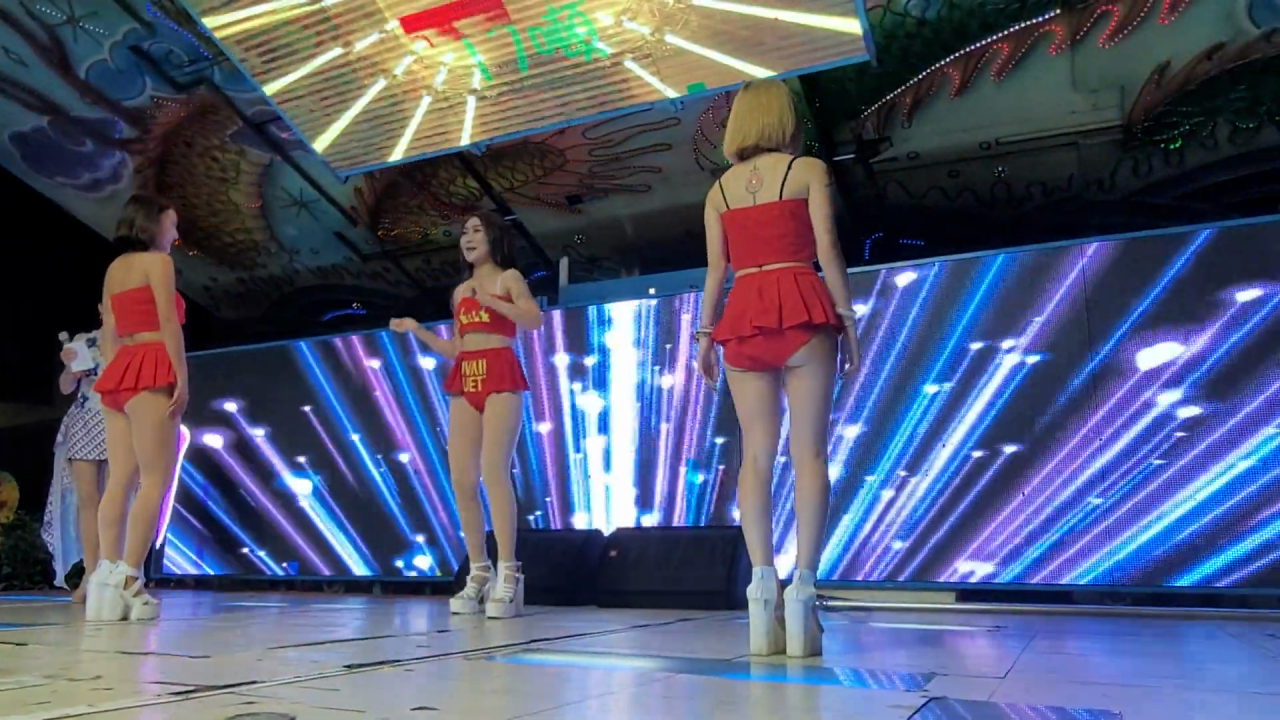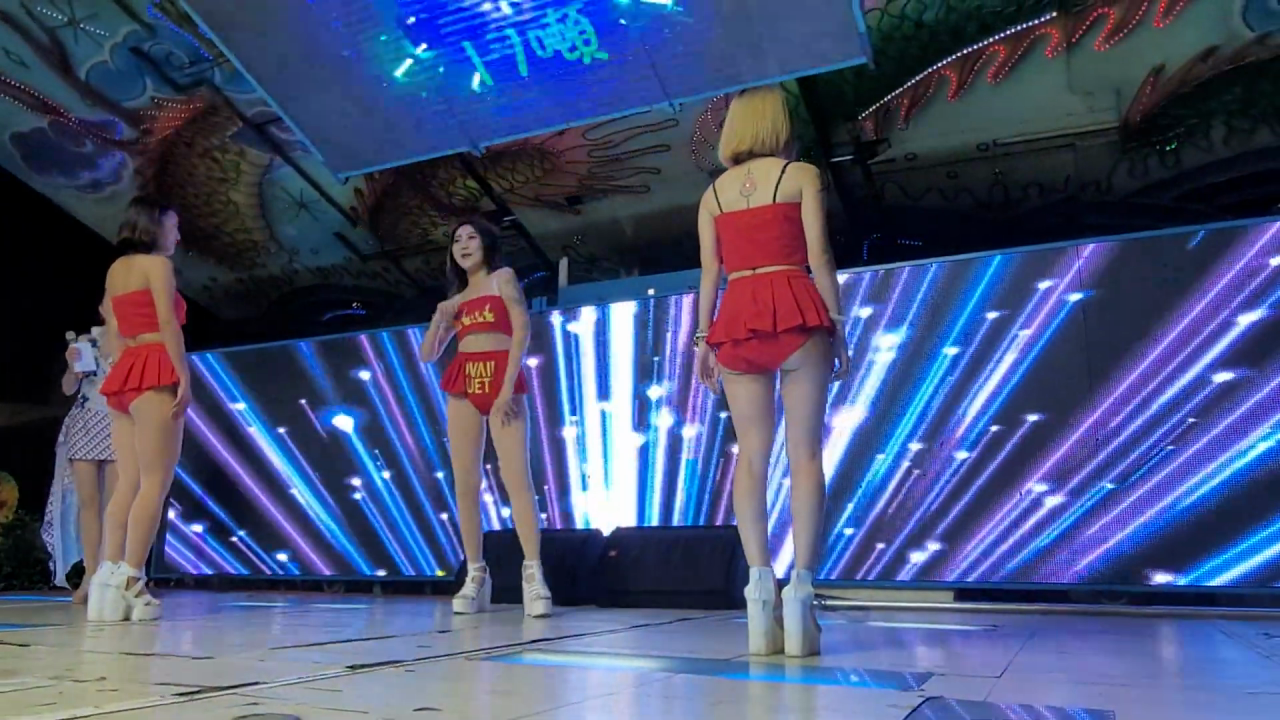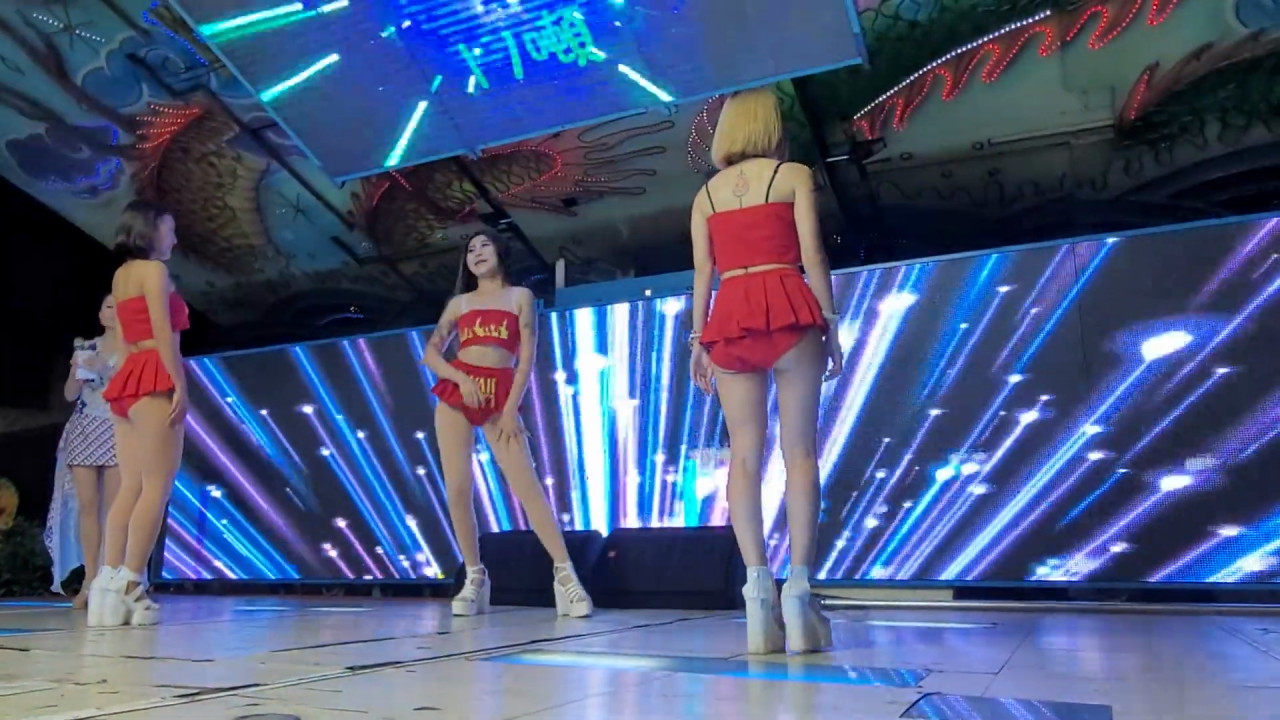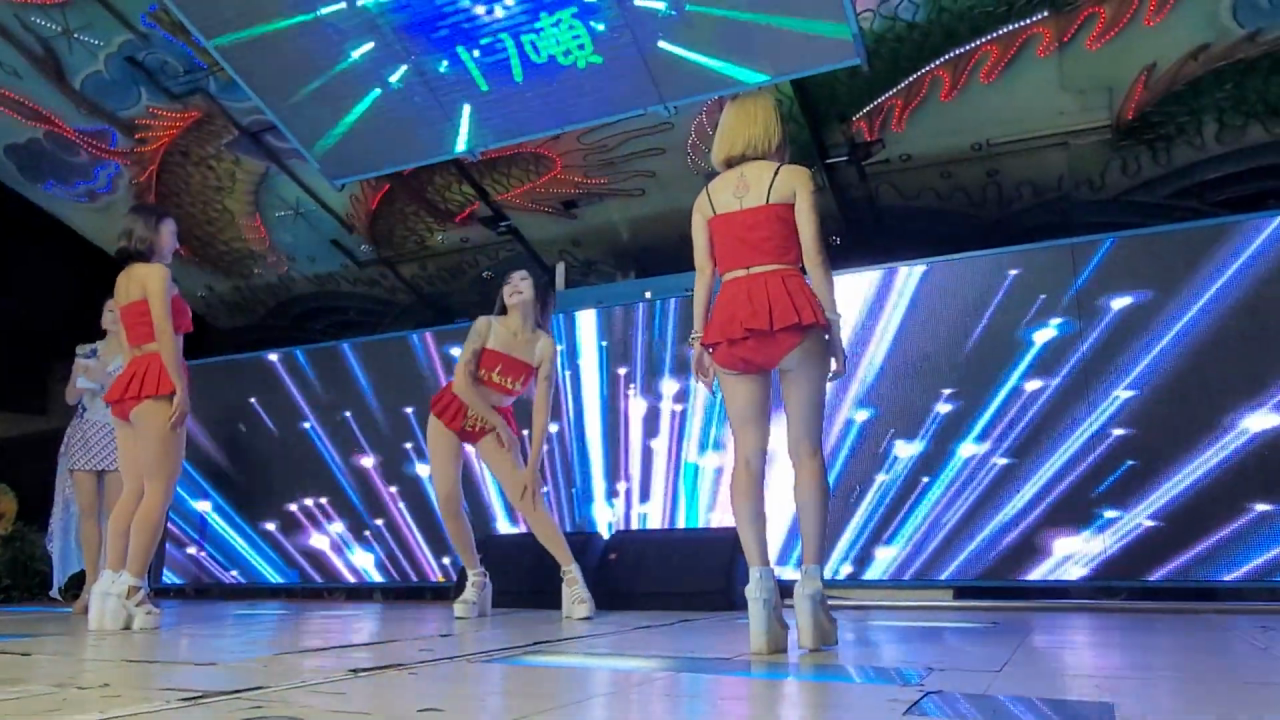
dt=0.3s
person 1, frame 1
left shoulder: (720, 188)
right shoulder: (809, 170)
left elbow: (715, 268)
right elbow: (828, 252)
left wrist: (705, 334)
right wrist: (847, 319)
left hip: (743, 318)
right hip: (800, 310)
left knee: (756, 455)
right knee: (808, 453)
left ankle: (763, 590)
right ankle: (802, 587)
person 1, frame 2
left shoulder: (713, 192)
right shoulder: (802, 175)
left elbow: (710, 272)
right elbow: (819, 257)
left wrist: (703, 339)
right wrist: (837, 323)
left hip: (737, 320)
right hip: (795, 312)
left knee: (751, 457)
right knee: (803, 454)
left ankle: (761, 590)
right ankle: (800, 586)
person 1, frame 3
left shoulder: (706, 193)
right shoulder: (795, 175)
left elbow: (703, 272)
right elbow: (812, 256)
left wrist: (698, 339)
right wrist: (831, 325)
left hip: (729, 319)
right hip: (786, 312)
left knee: (745, 456)
right knee: (799, 452)
left ankle: (759, 589)
right ankle: (798, 583)
person 1, frame 4
left shoulder: (706, 196)
right shoulder: (795, 177)
left elbow: (703, 273)
right elbow: (813, 257)
left wrist: (699, 339)
right wrist: (833, 324)
left hip: (731, 320)
right hip: (789, 311)
left knee: (748, 455)
right knee: (806, 451)
left ankle: (760, 590)
right ankle: (810, 585)
person 2, frame 1
left shoulder: (114, 268)
right shoulder: (158, 262)
left elbow: (109, 331)
right elbow: (169, 323)
left wrist: (117, 372)
right wrist: (182, 378)
left hip: (118, 376)
right hip: (150, 373)
left knee: (120, 481)
right knee: (155, 480)
left ankle: (108, 576)
right ankle: (126, 582)
person 2, frame 2
left shoulder: (115, 269)
right shoulder: (157, 264)
left elbow: (114, 330)
right elbow: (168, 324)
left wrist: (123, 371)
right wrist: (184, 377)
left hip: (123, 376)
right hip: (154, 374)
left knee: (129, 483)
right knee: (155, 481)
left ankle: (110, 577)
right ankle: (128, 581)
person 2, frame 3
left shoulder: (122, 274)
right shoulder: (153, 269)
left elbow: (126, 335)
right elbow: (162, 330)
right wrist: (179, 385)
left hip: (128, 381)
right hip: (154, 379)
left knee: (132, 487)
right knee: (157, 486)
left ankle: (110, 583)
right ankle: (128, 587)
person 2, frame 4
left shoulder: (125, 278)
right shoulder: (156, 273)
right elbow: (164, 333)
right wrist: (181, 387)
left hip: (131, 384)
right hip: (156, 383)
left knee: (133, 491)
right knee: (159, 490)
left ankle: (111, 587)
right ankle: (129, 592)
person 3, frame 1
left shoulder: (508, 277)
right shoulder: (459, 290)
left elbow: (533, 318)
left wrist: (492, 301)
right wrist: (415, 330)
left hip: (501, 379)
right hip: (463, 384)
left knee: (493, 471)
right knee: (461, 479)
left ankle: (508, 573)
right ankle: (480, 570)
person 3, frame 2
left shoulder: (503, 277)
right shoulder: (455, 300)
left elbow: (521, 327)
right elbow: (427, 355)
left wrist: (508, 385)
right wrist: (439, 319)
left hip: (504, 385)
right hip: (461, 386)
left knee: (515, 475)
right knee: (465, 483)
left ankle: (532, 572)
right ankle: (476, 574)
person 3, frame 3
left shoulder: (520, 296)
right shoulder: (458, 303)
left elbow: (526, 357)
right elbow: (429, 355)
left wrist: (512, 410)
right wrist: (461, 380)
left hip: (501, 397)
right hip: (454, 394)
left knee: (526, 485)
right knee: (457, 489)
left ankle: (565, 574)
right ankle: (475, 576)
person 3, frame 4
left shoulder: (544, 345)
right shoulder: (486, 325)
left elbow: (542, 411)
right elbow: (460, 382)
left wrist: (533, 467)
right wrist: (501, 425)
left hip: (496, 423)
right hip: (451, 412)
left knee: (526, 497)
right knee: (447, 496)
left ankle: (571, 576)
right ankle: (476, 579)
person 4, frame 1
right shoulder: (82, 340)
right elbow: (66, 387)
right wrist: (69, 365)
right hip: (84, 425)
right knee: (85, 499)
right ankle: (89, 573)
person 4, frame 2
right shoulder: (84, 342)
right elbow: (68, 388)
right wrist: (72, 365)
right hip: (84, 425)
right knee: (86, 500)
right ankle: (90, 575)
person 4, frame 3
right shoulder: (84, 347)
right elbow: (70, 394)
left wrist: (105, 370)
right wrist: (76, 371)
left hip: (117, 430)
right hip: (84, 431)
right knee: (86, 505)
right ankle: (90, 579)
person 4, frame 4
right shoulder: (86, 351)
right elbow: (71, 398)
left wrist: (105, 378)
right wrist: (77, 377)
left hip: (118, 435)
right hip: (85, 435)
left knee: (115, 510)
right knee: (87, 510)
right ankle: (90, 584)
